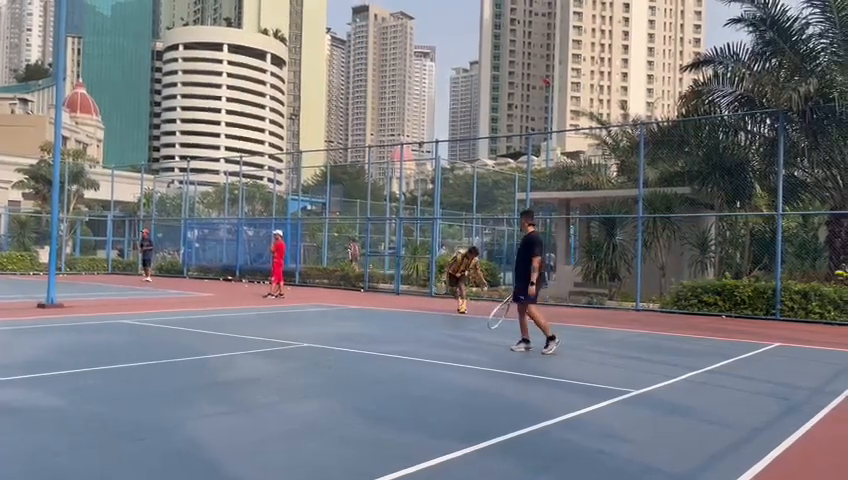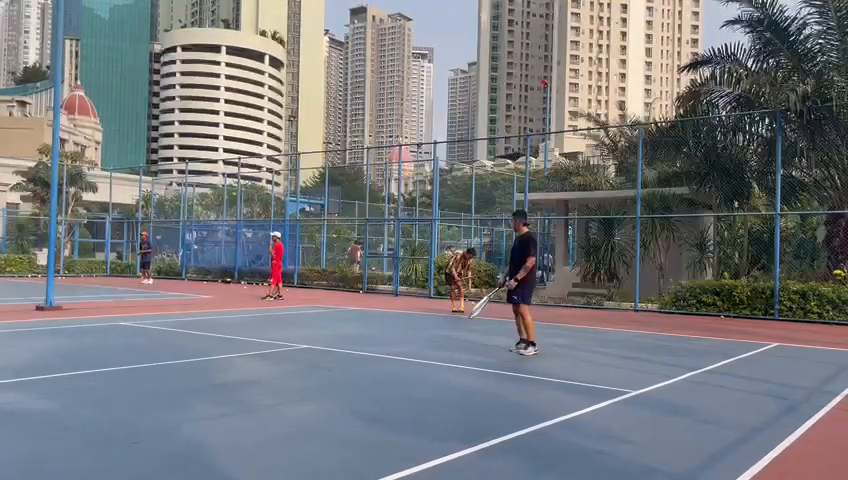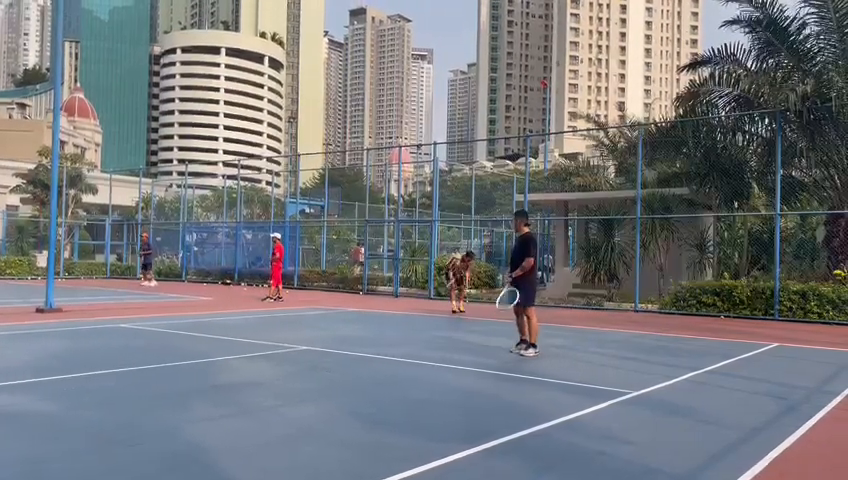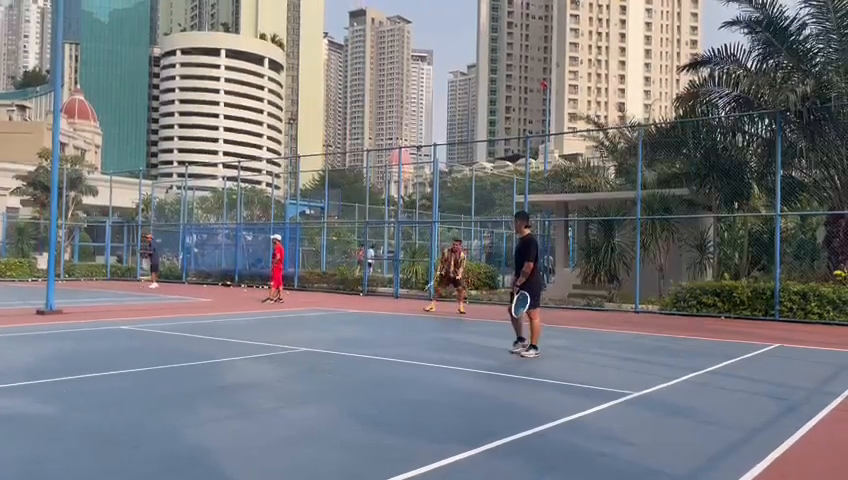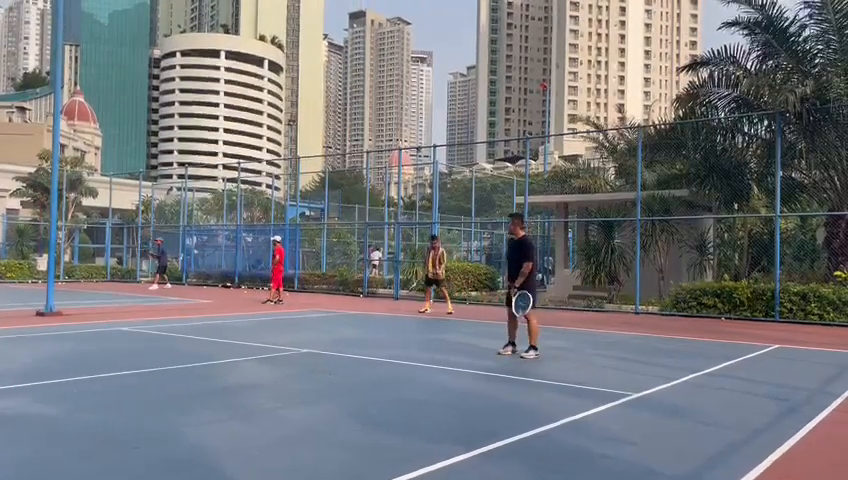
dt=0.4s
person 1, frame 1
left shoulder: (534, 238)
right shoulder: (526, 238)
left elbow: (536, 262)
left wrist: (532, 283)
right wrist: (518, 282)
left hip: (529, 282)
right hip: (521, 281)
left knee: (531, 311)
right knee: (521, 311)
left ankle: (552, 338)
right ankle: (525, 341)
person 1, frame 2
left shoulder: (529, 238)
right shoulder: (518, 238)
left elbow: (531, 262)
left wrist: (516, 279)
right wrist: (508, 277)
left hip: (524, 282)
right hip: (515, 281)
left knee: (523, 312)
right knee: (517, 312)
left ankle: (532, 345)
right ankle: (523, 341)
person 1, frame 3
left shoulder: (529, 238)
right shoulder: (519, 238)
left elbow: (529, 262)
left wrist: (512, 275)
right wrist: (511, 275)
left hip: (526, 282)
right hip: (517, 282)
left knee: (529, 313)
right knee: (518, 312)
left ankle: (533, 346)
right ankle: (523, 341)
person 1, frame 4
left shoulder: (530, 241)
right shoulder: (521, 240)
left elbow: (529, 266)
left wrist: (518, 283)
right wrist: (515, 280)
left hip: (531, 284)
right hip: (521, 284)
left knee: (532, 315)
right knee: (512, 310)
left ankle: (534, 347)
right ankle: (521, 340)
person 1, frame 5
left shoulder: (526, 243)
right shoulder: (512, 242)
left elbow: (527, 267)
left wrist: (516, 285)
right wrist: (509, 281)
left hip: (526, 286)
right hip: (513, 286)
left knee: (529, 316)
right knee: (511, 314)
left ankle: (533, 348)
right ankle: (511, 344)
